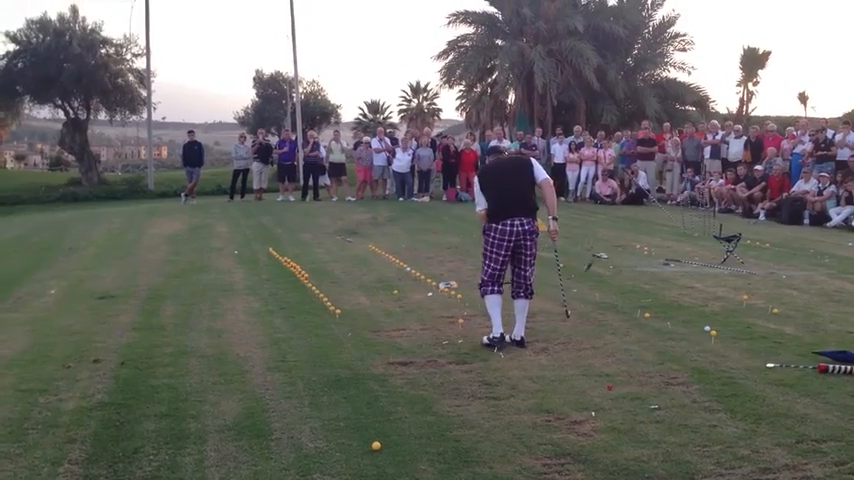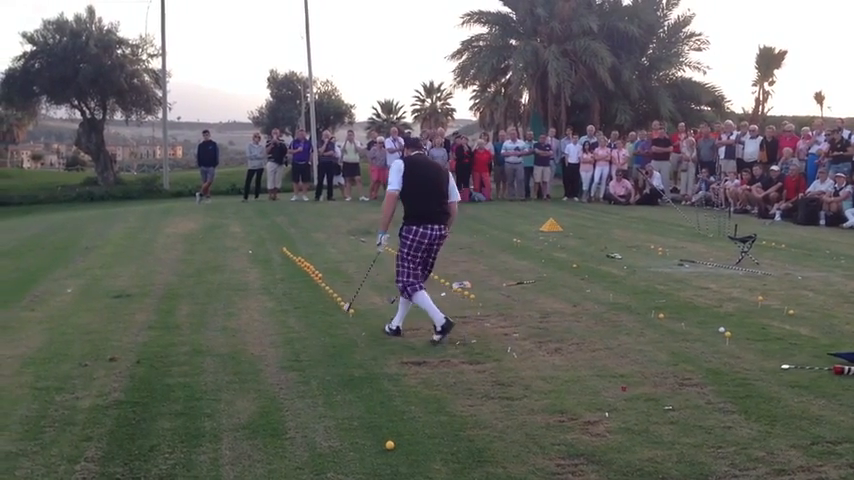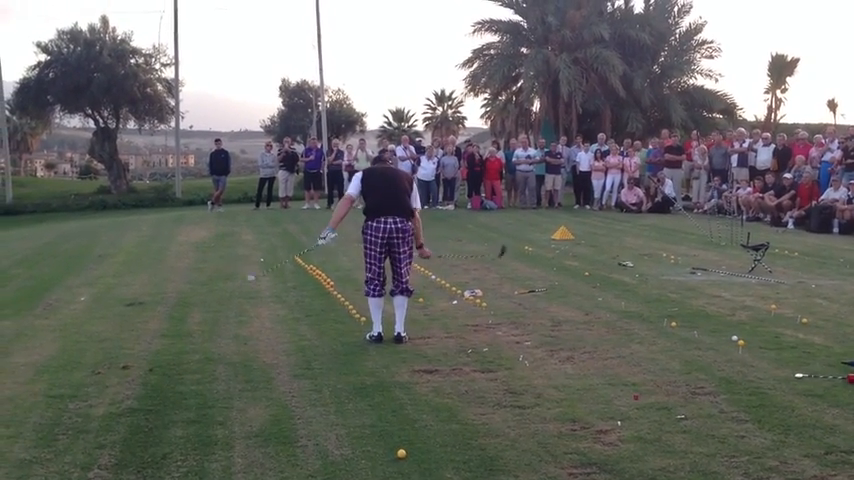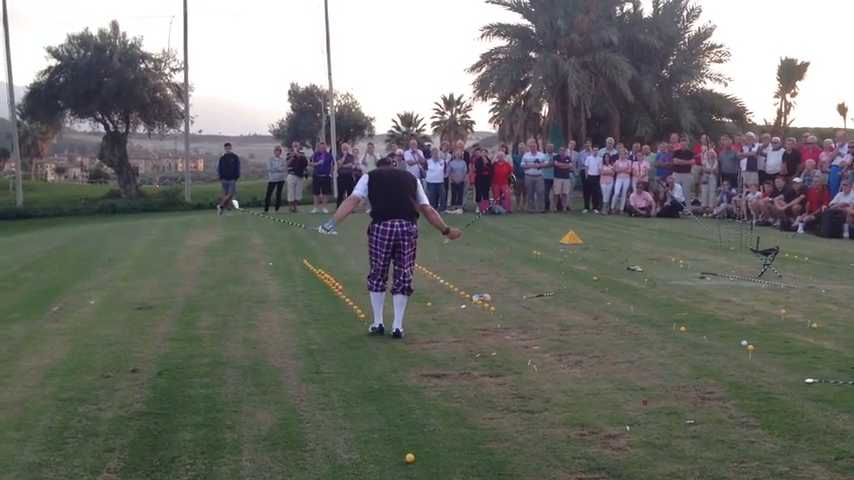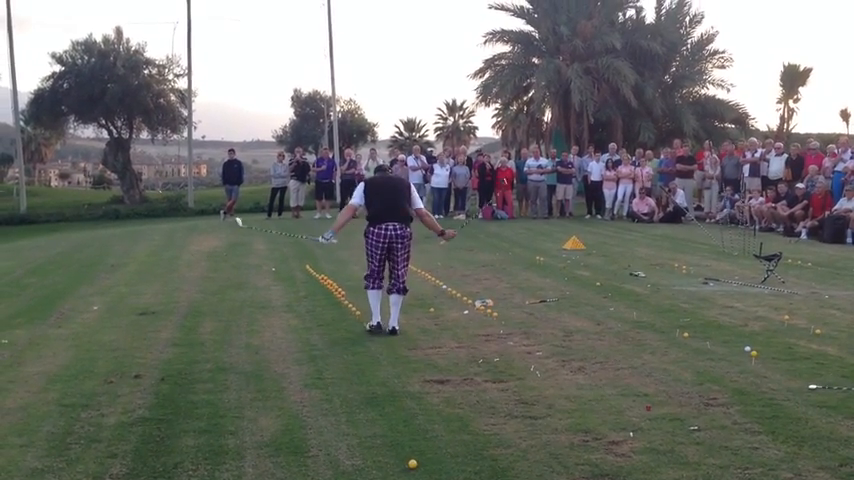
dt=1s
person 1, frame 1
left shoulder: (482, 175)
right shoulder: (527, 162)
left elbow: (483, 214)
right elbow: (547, 186)
right wrist: (552, 218)
left hip: (499, 227)
right hip: (528, 224)
left knee: (490, 281)
right knee: (523, 280)
left ankle: (496, 332)
right ankle: (518, 334)
person 1, frame 2
left shoulder: (401, 163)
right shoulder: (441, 169)
left elbow: (391, 198)
right elbow: (454, 204)
left wrist: (383, 232)
left hip: (416, 227)
right hip: (440, 228)
left knee: (407, 278)
right knee: (415, 275)
left ankle: (440, 321)
right ankle: (396, 324)
person 1, frame 3
left shoulder: (364, 174)
right shoulder: (406, 177)
left elbow: (347, 200)
right elbow: (415, 214)
left wrist: (329, 229)
right wrist: (420, 245)
left hip: (375, 224)
right hip: (403, 225)
left knee: (374, 279)
right knee: (402, 279)
left ankle: (376, 331)
right ankle: (400, 331)
person 1, frame 4
left shoulder: (370, 177)
right shoulder: (410, 178)
left elbow: (353, 200)
right elbow: (427, 208)
left wrist: (332, 223)
right wrist: (446, 230)
left hip: (381, 227)
right hip: (408, 227)
left knee: (377, 276)
right knee: (403, 277)
left ankle: (378, 324)
right ankle: (397, 327)
person 1, frame 5
left shoulder: (366, 184)
right shoulder: (405, 184)
left elbow: (350, 209)
right elbow: (423, 212)
left wrist: (331, 232)
right wrist: (441, 232)
left hip: (376, 231)
right hip: (402, 230)
left knee: (374, 276)
right knee: (398, 277)
left ankle: (375, 321)
right ankle: (393, 324)
